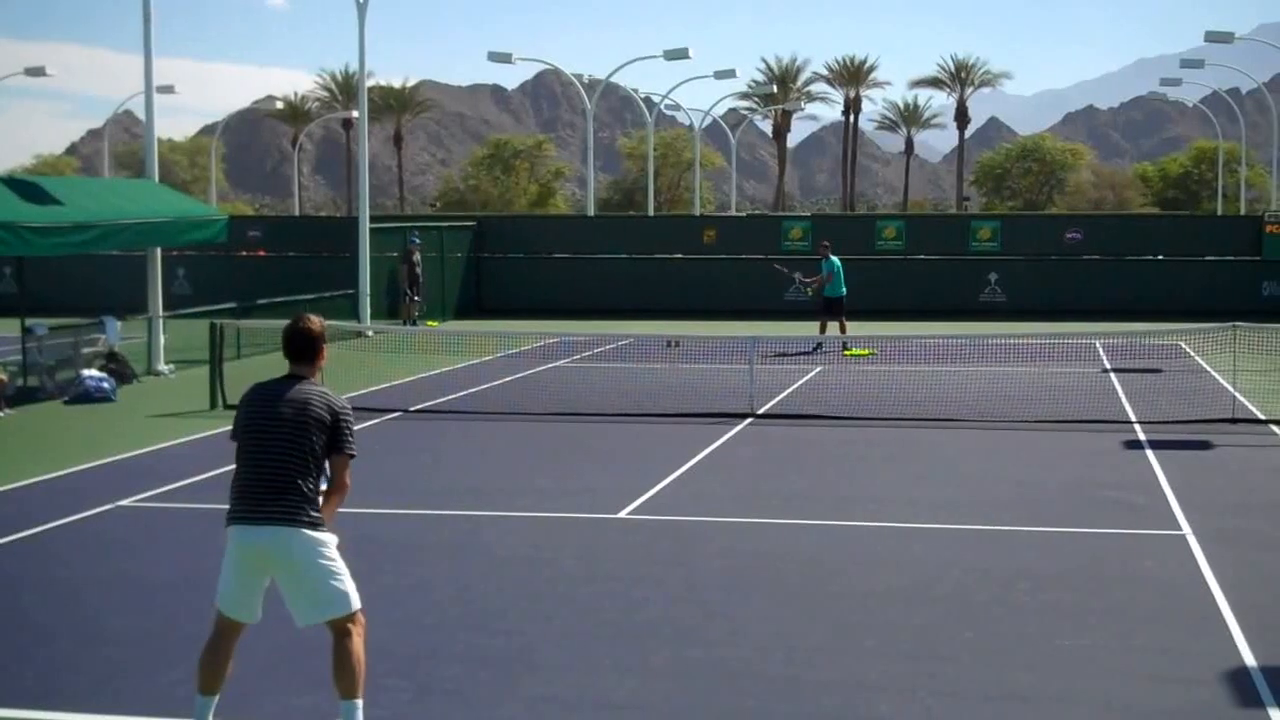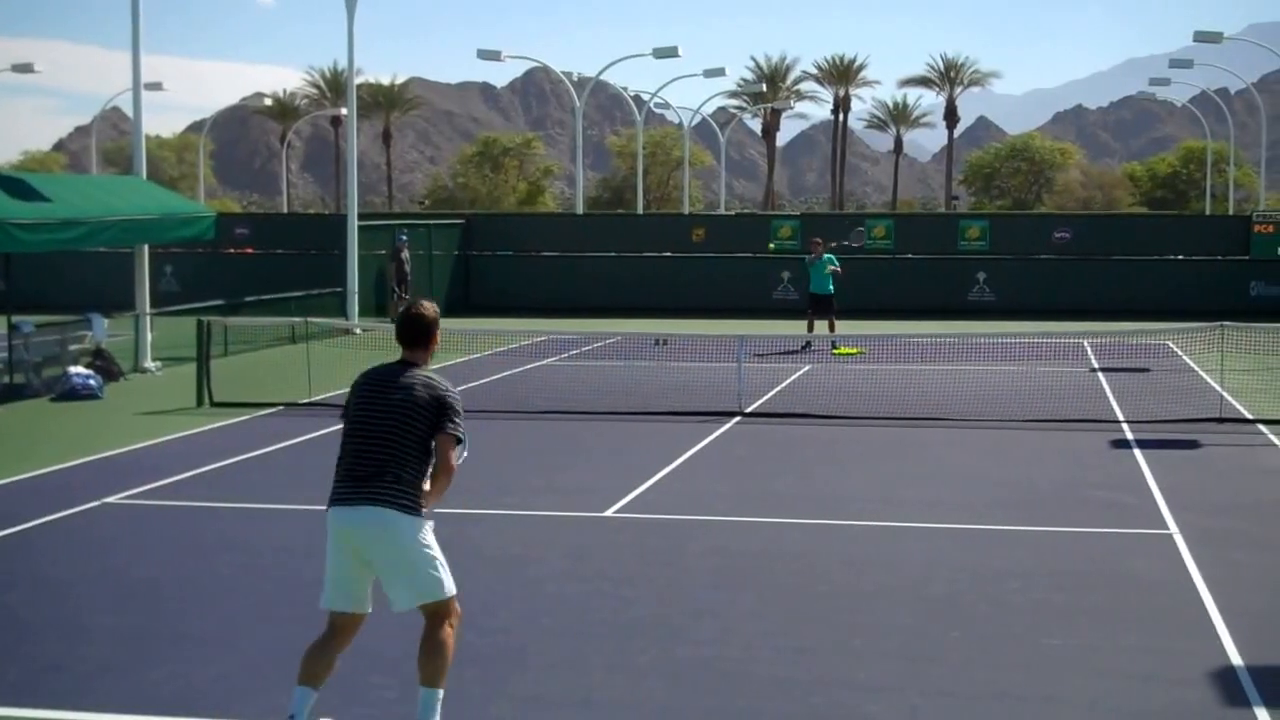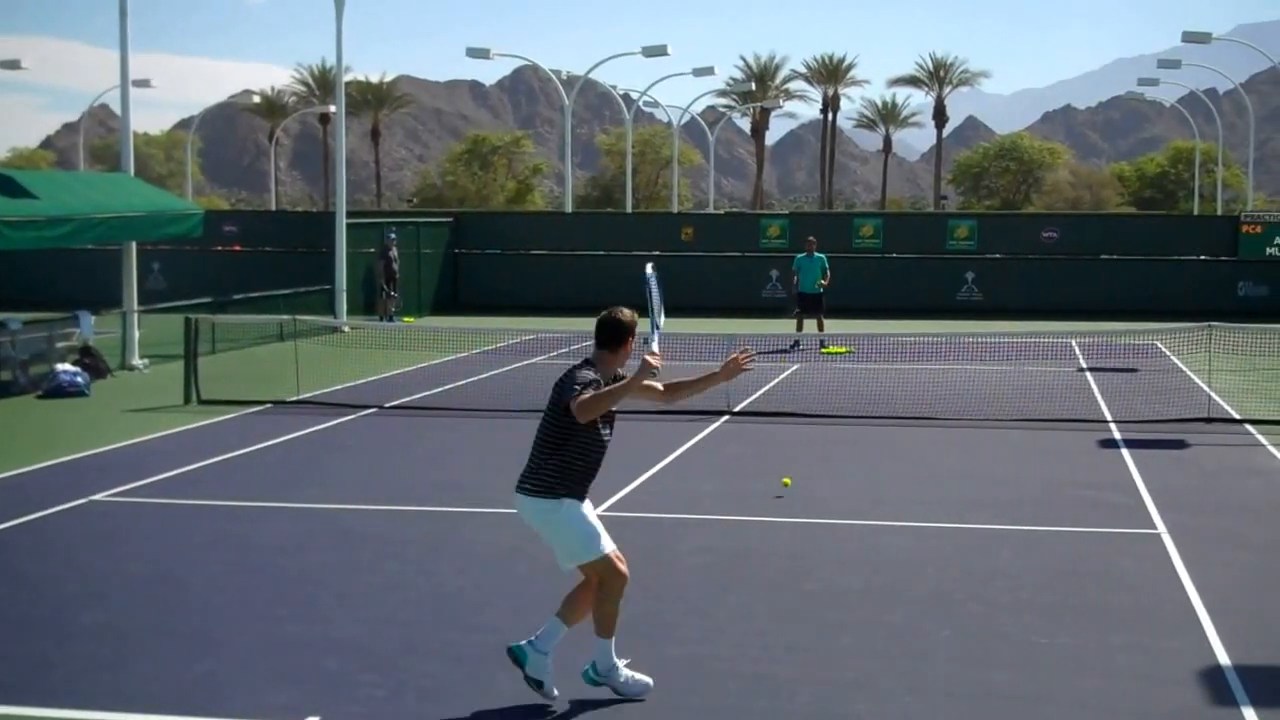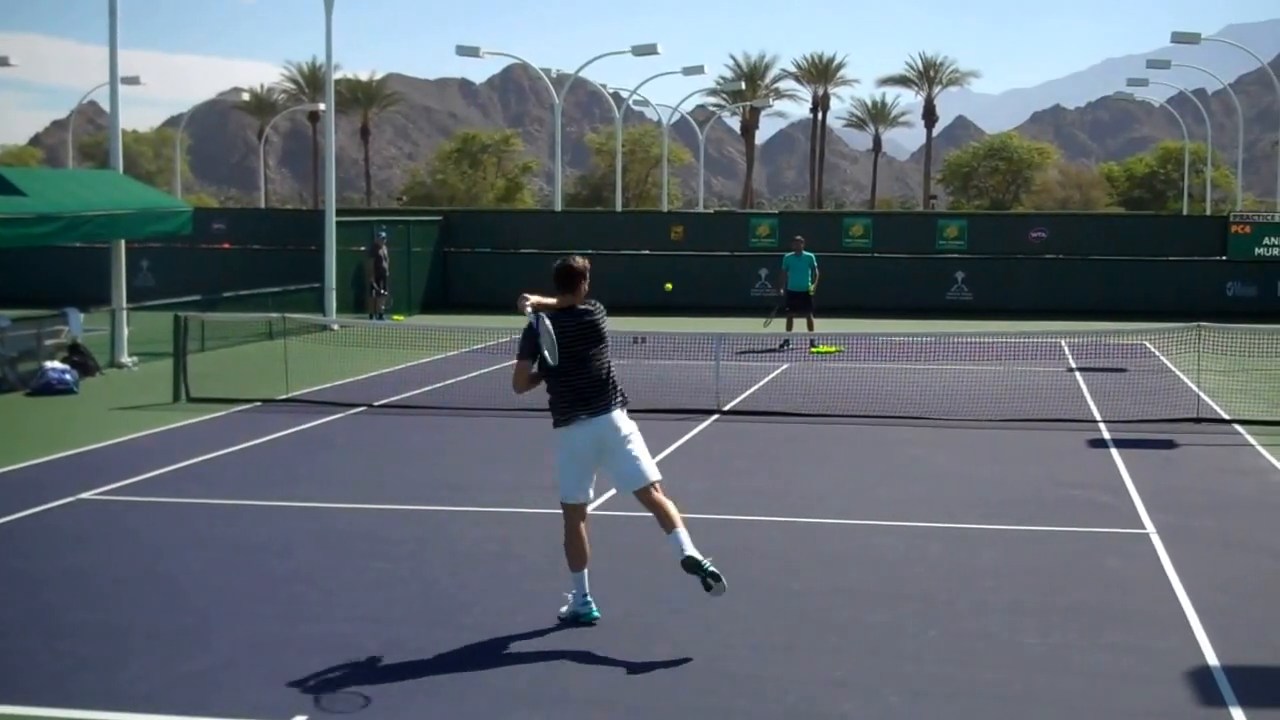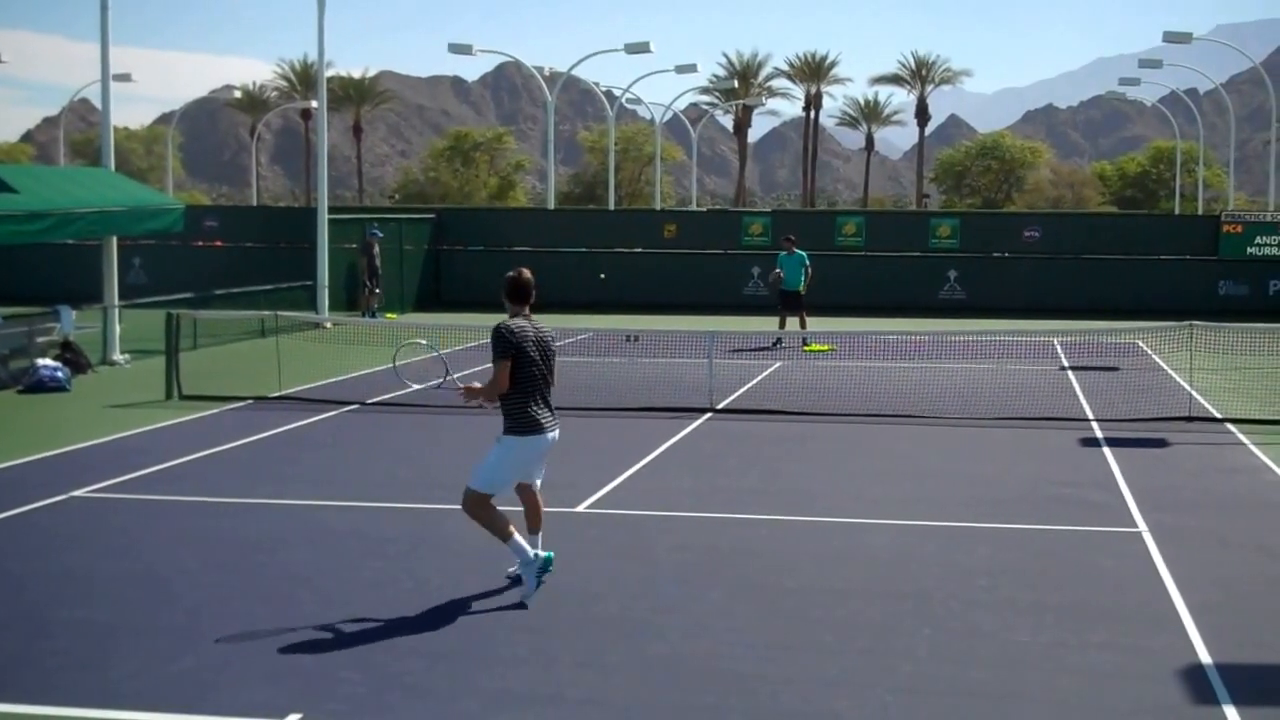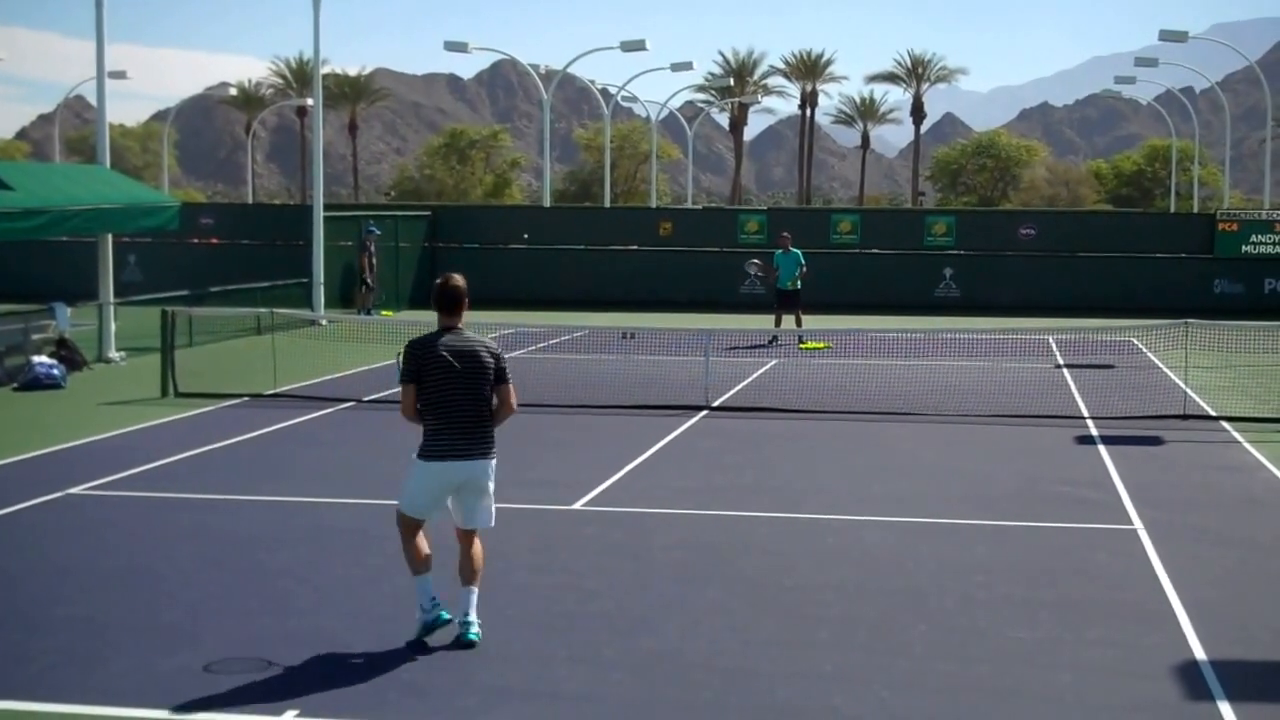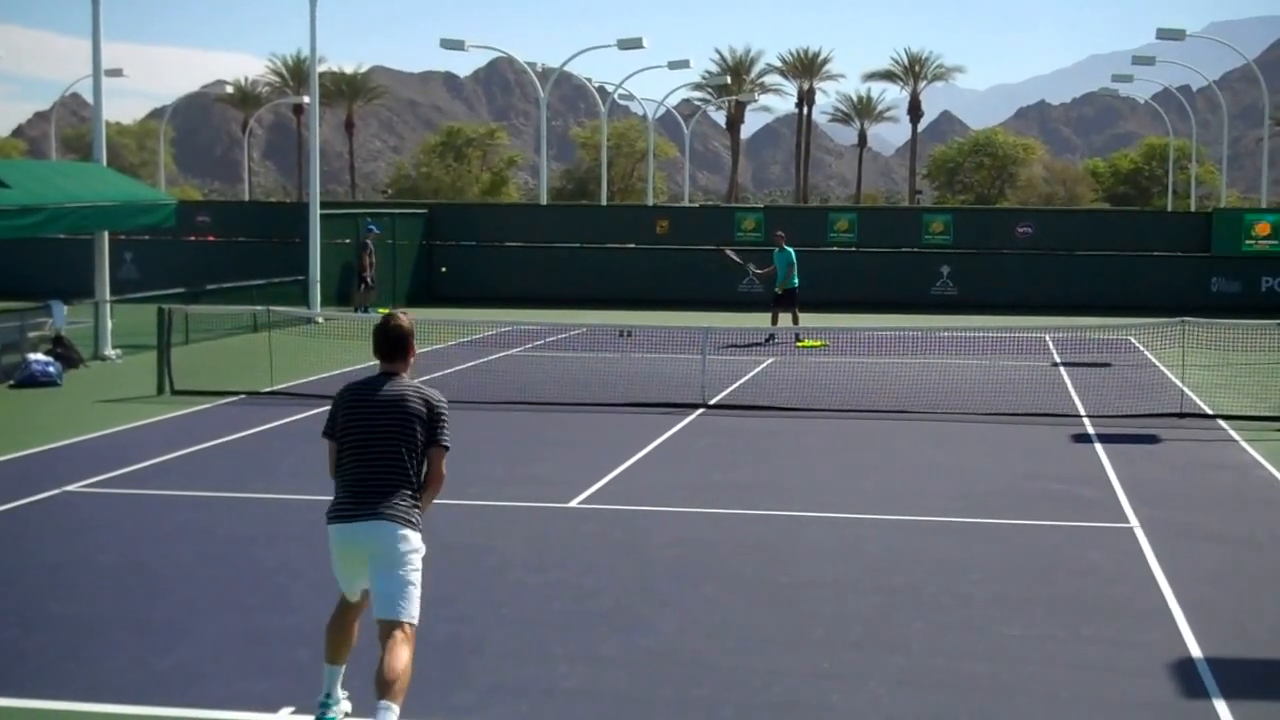
dt=0.7s
person 1, frame 1
left shoulder: (252, 397)
right shoulder: (335, 406)
right elbow: (340, 484)
right wrist: (323, 514)
left hip: (243, 528)
right hip: (299, 531)
left knee: (226, 627)
right knee: (350, 627)
person 1, frame 2
left shoulder: (364, 382)
right shoulder: (442, 394)
right elbow: (445, 466)
right wrist: (426, 494)
left hip: (343, 515)
right hip: (394, 519)
left knee: (340, 630)
right knee: (444, 615)
person 1, frame 3
left shoulder: (608, 378)
right shoulder: (581, 379)
left elbow: (667, 393)
right elbow: (584, 413)
left wrist: (720, 376)
right wrist: (634, 380)
left hip: (560, 497)
right hip: (548, 499)
left knee: (601, 577)
right knee: (613, 573)
left ankle: (536, 653)
right ankle: (605, 667)
person 1, frame 4
left shoulder: (536, 328)
right shoulder: (594, 313)
left elbow: (520, 384)
right wrist: (540, 302)
left hip: (572, 430)
right hip: (612, 419)
left knee: (573, 515)
right knee: (652, 496)
left ankle: (582, 600)
right ankle: (690, 554)
person 1, frame 5
left shoulder: (504, 330)
right shoulder: (544, 332)
left elbow: (500, 384)
left wrist: (478, 392)
right wrist: (488, 392)
left hip: (522, 433)
right hip: (547, 427)
left knee: (474, 501)
right knee: (526, 489)
left ankle: (532, 559)
right ankle: (533, 555)
person 1, frame 6
left shoulder: (417, 349)
right shoulder: (490, 349)
left elbow: (408, 411)
right elbow: (508, 407)
left hip: (434, 458)
right hip: (479, 458)
left knee: (409, 523)
right knee: (468, 537)
left ankle: (430, 604)
right ankle: (469, 620)
person 1, frame 7
left shoulder: (346, 395)
right shoulder: (431, 401)
left elbow: (334, 465)
right elbow: (436, 475)
left hip: (342, 523)
right hip: (394, 526)
left knee: (352, 603)
right knee: (398, 635)
